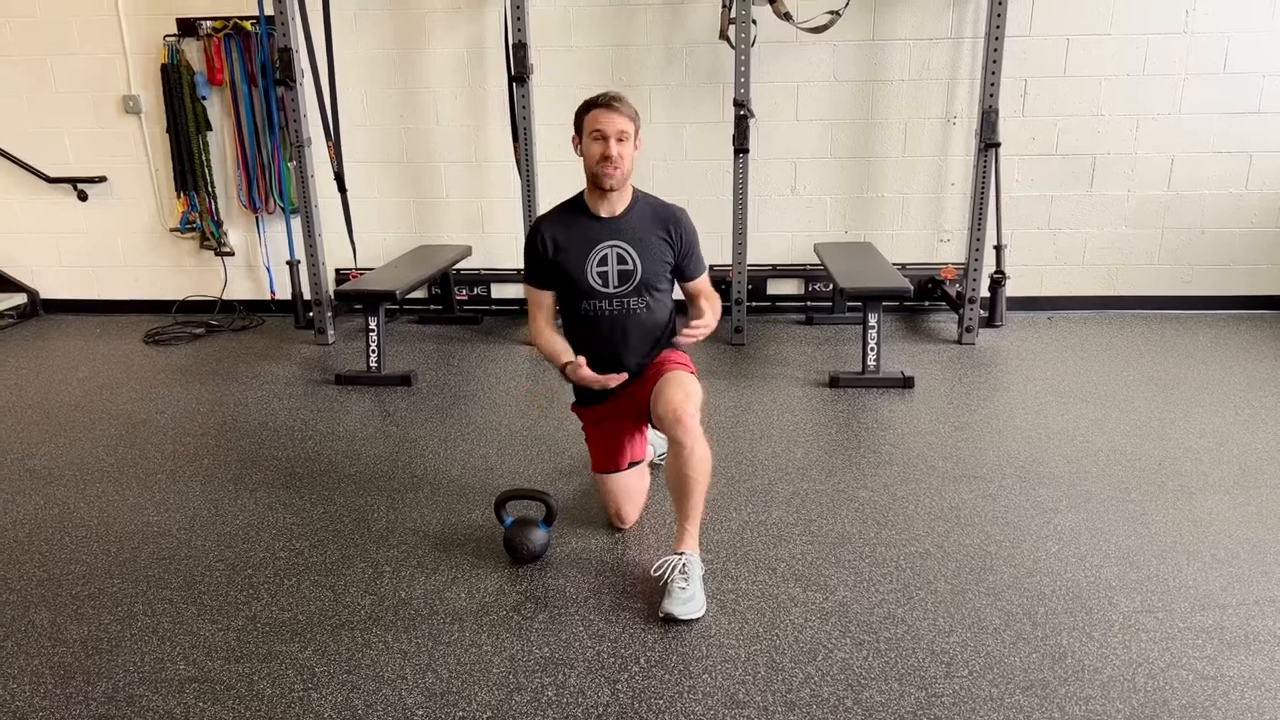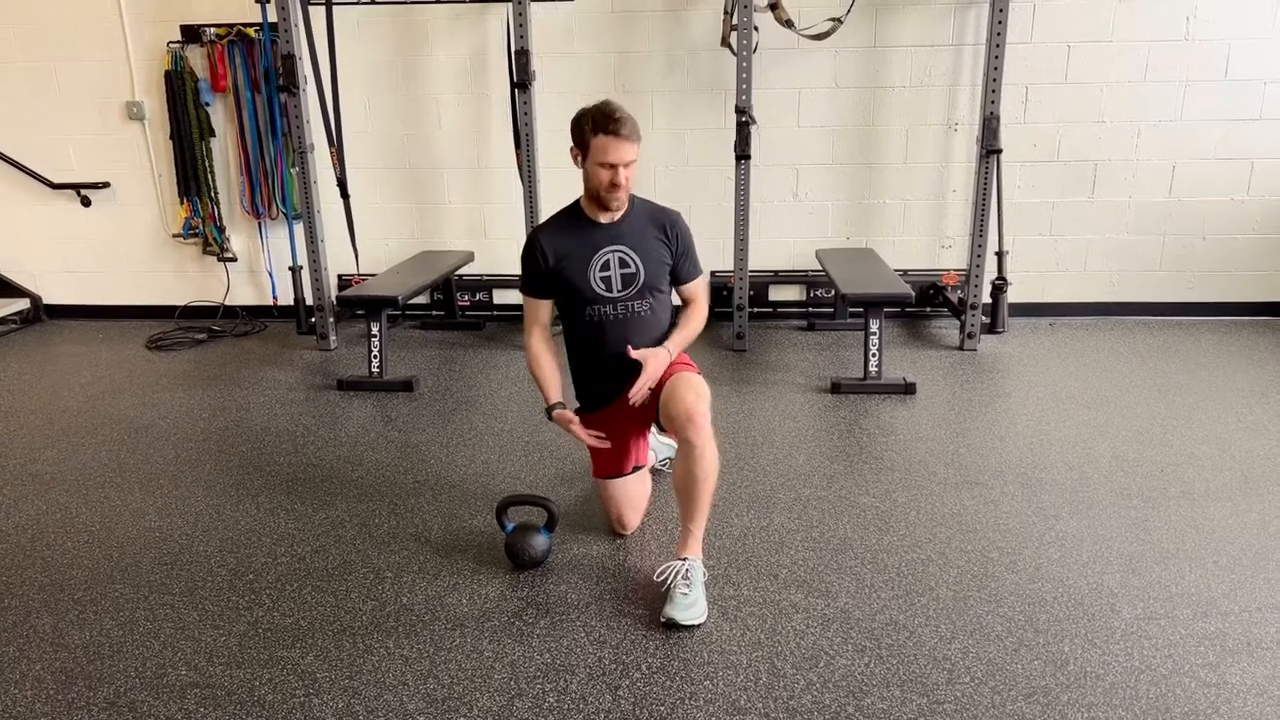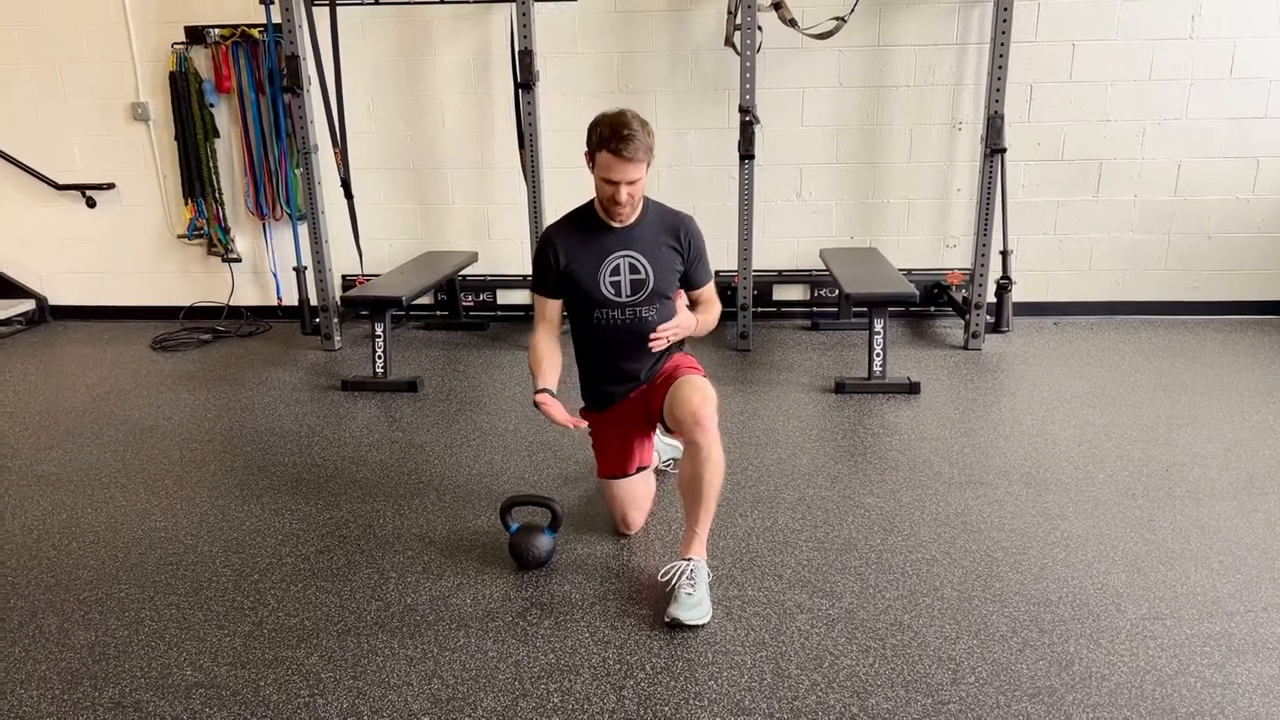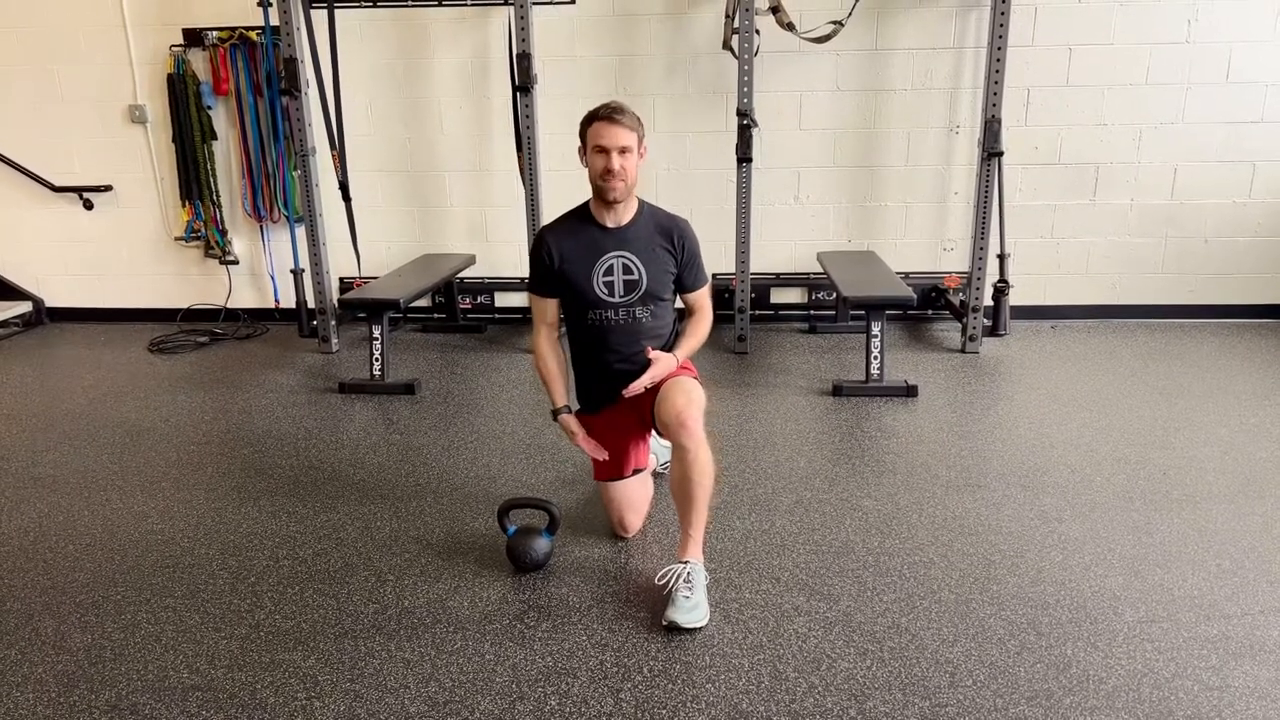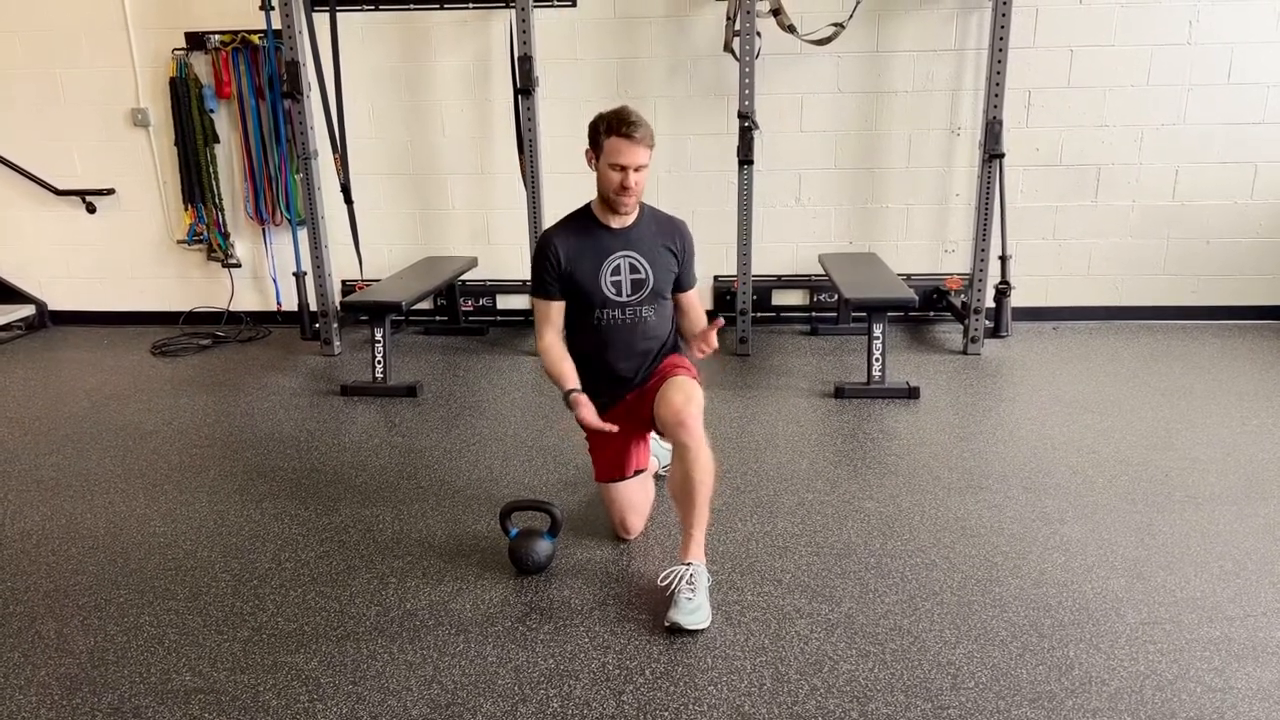
dt=1s
person 1, frame 1
left shoulder: (670, 221)
right shoulder: (549, 232)
left elbow: (703, 294)
right elbow: (541, 318)
left wrist: (706, 318)
right wrist: (570, 366)
left hip: (660, 362)
right hip: (600, 384)
left knee: (683, 418)
right knee: (622, 516)
left ankle: (687, 554)
right ankle: (645, 443)
person 1, frame 2
left shoulder: (666, 224)
right shoulder: (548, 242)
left elbow: (697, 302)
right elbow: (537, 330)
left wrist: (667, 350)
right wrist: (555, 404)
left hip: (663, 370)
right hip: (602, 395)
left knee: (693, 418)
right knee: (625, 523)
left ankle: (690, 560)
right ankle: (651, 448)
person 1, frame 3
left shoulder: (679, 229)
right shoulder: (559, 241)
left elbow: (710, 306)
right elbow: (546, 327)
left wrist: (688, 322)
right wrist: (544, 390)
left hip: (668, 369)
right hip: (607, 394)
left knee: (700, 419)
right knee: (629, 523)
left ankle: (694, 559)
right ankle: (655, 447)
person 1, frame 4
left shoulder: (673, 232)
right shoulder: (554, 242)
left elbow: (701, 311)
right elbow: (545, 330)
left wrist: (674, 358)
right wrist: (562, 410)
left hip: (663, 374)
right hip: (602, 395)
left knee: (686, 422)
right knee: (626, 526)
left ankle: (690, 563)
right ankle: (648, 451)
person 1, frame 5
left shoulder: (672, 232)
right shoulder: (559, 244)
right elbow: (549, 334)
left wrist: (699, 335)
right wrist: (575, 397)
left hip: (664, 370)
right hip: (605, 396)
left knee: (685, 420)
right knee: (628, 527)
left ankle: (693, 566)
right ankle: (648, 454)
